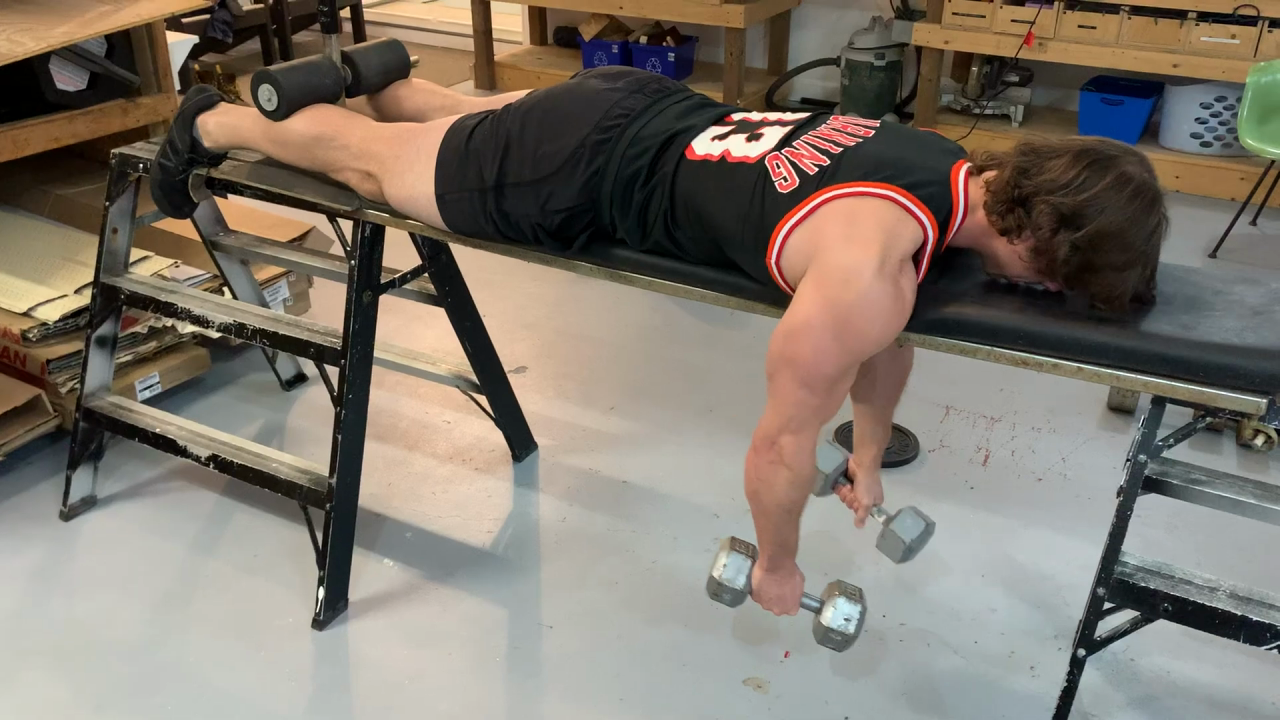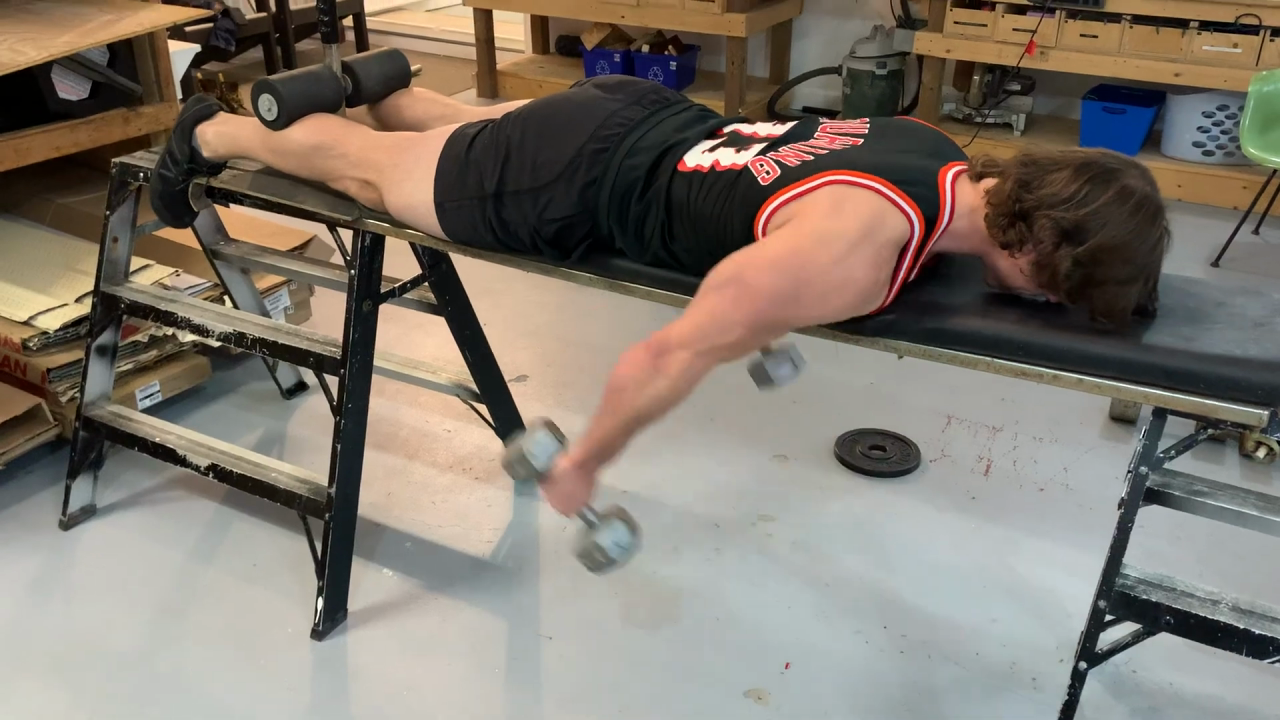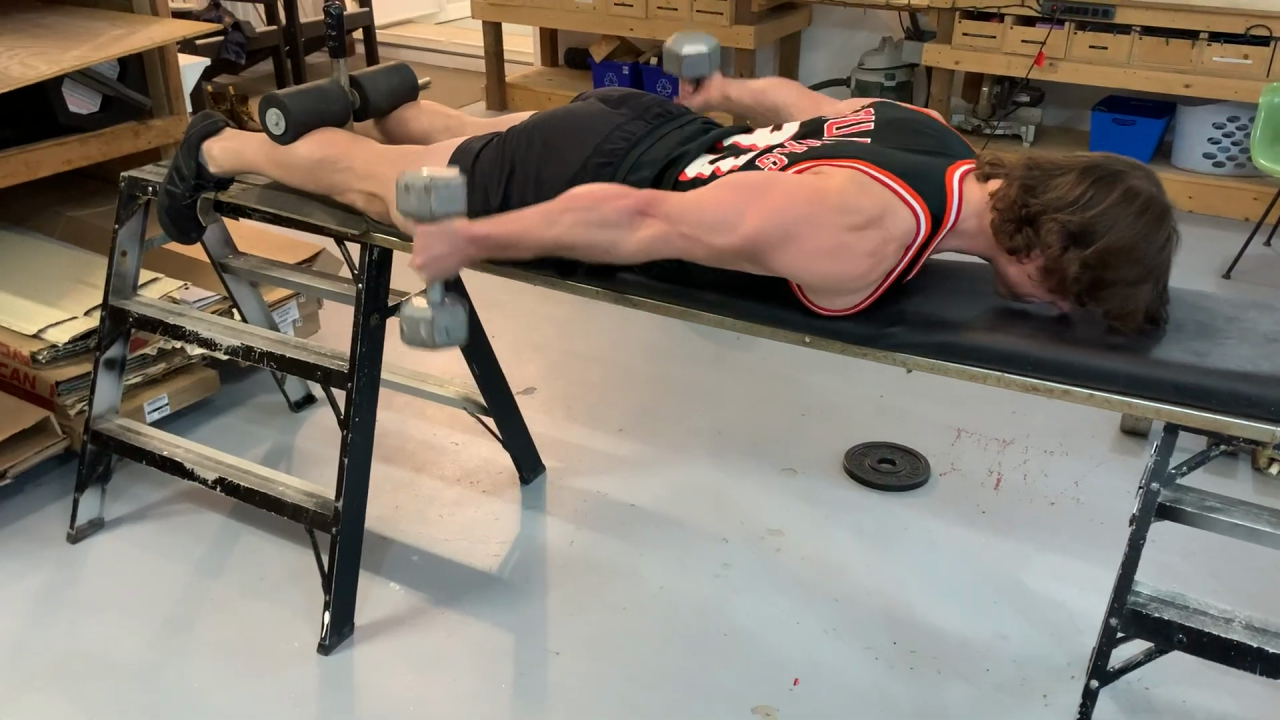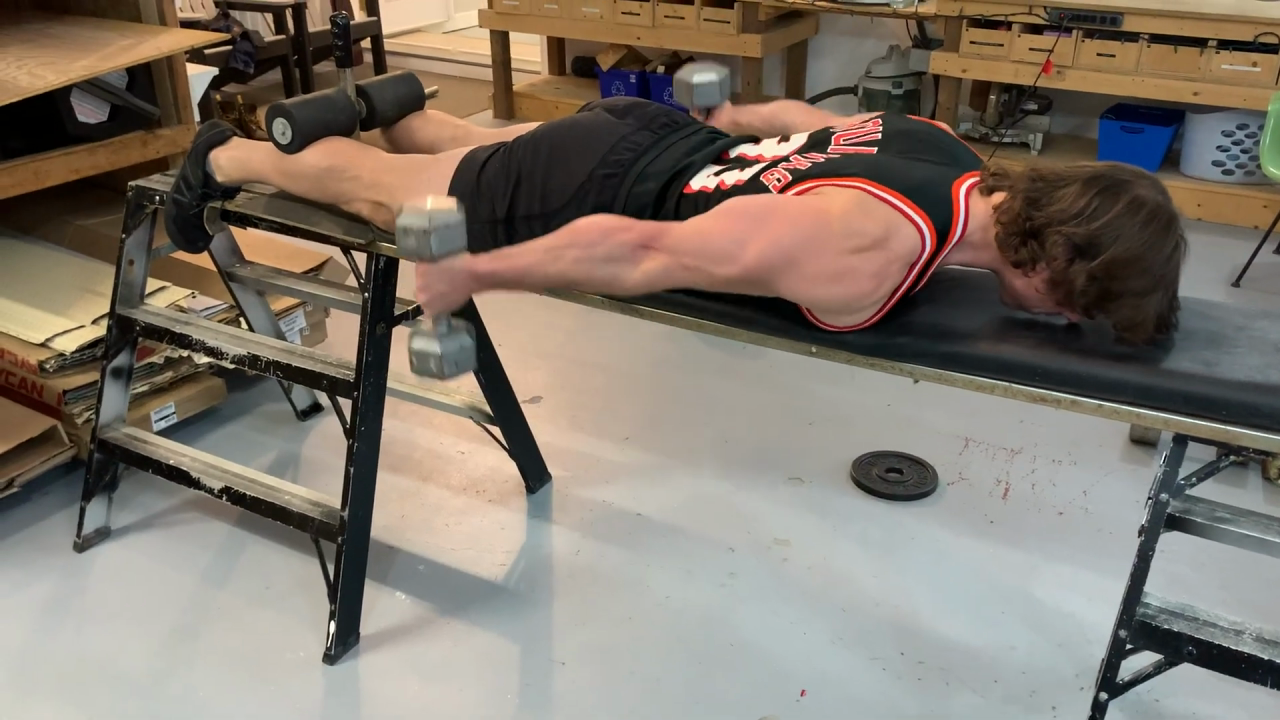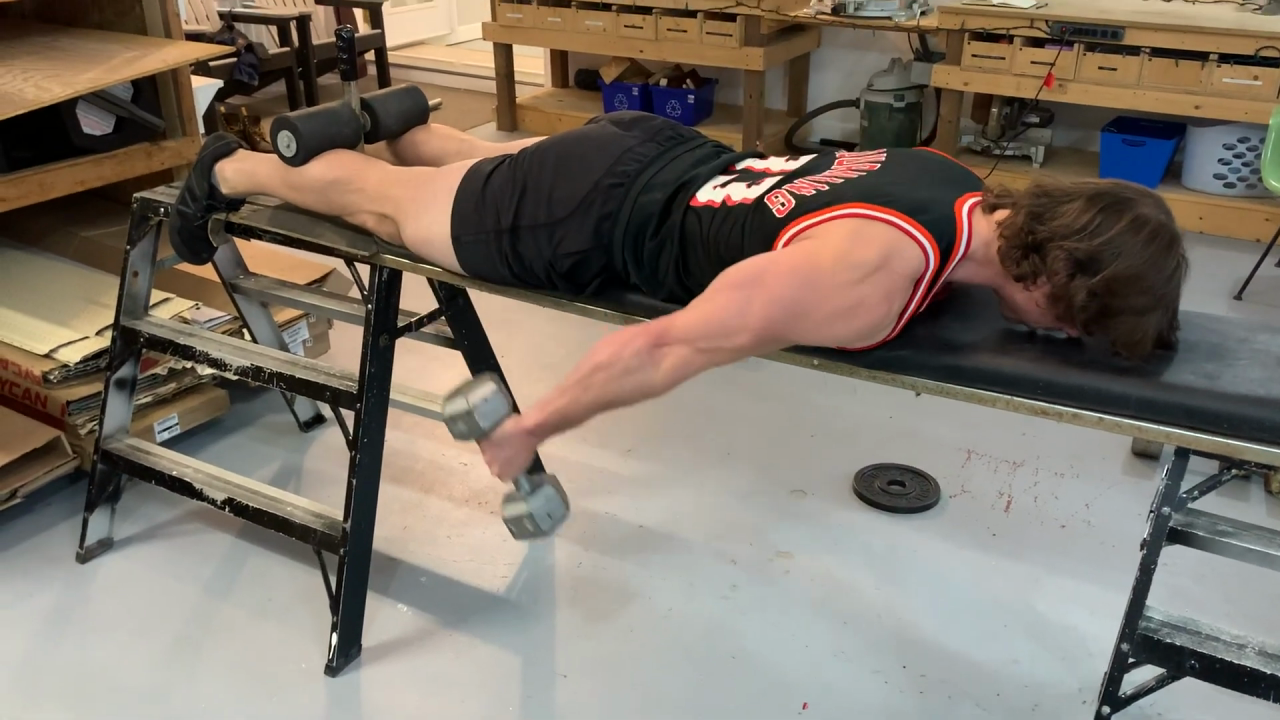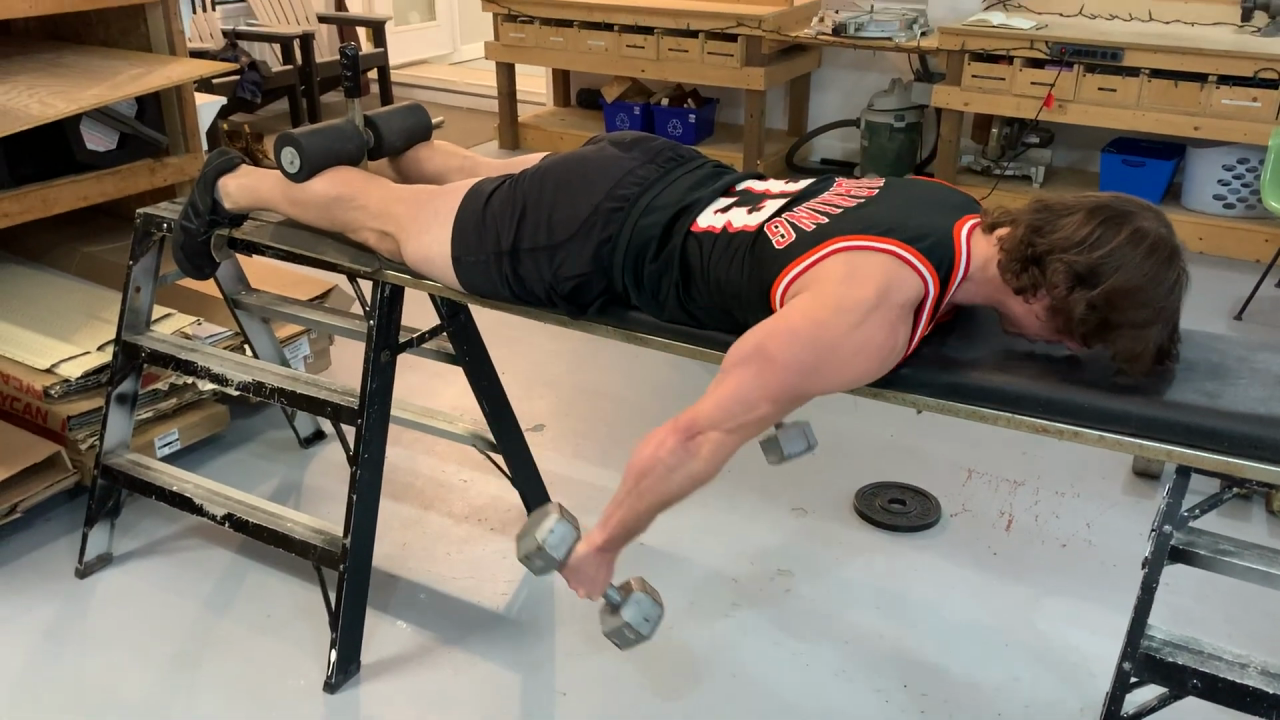
dt=0.4s
person 1, frame 1
left shoulder: (948, 166)
right shoulder: (867, 268)
left elbow: (883, 333)
right elbow: (780, 442)
left wrist: (871, 457)
right wrist: (777, 566)
left hip: (633, 111)
right hip: (578, 176)
left knee: (450, 109)
right knee: (370, 159)
right ankle: (214, 123)
person 1, frame 2
left shoulder: (940, 161)
right shoulder: (857, 252)
right elbow: (672, 353)
left wrist: (772, 300)
right wrist: (583, 463)
left hip: (634, 121)
right hip: (579, 186)
left knee: (455, 120)
right knee: (370, 173)
right ankle: (214, 132)
person 1, frame 3
left shoulder: (938, 143)
right shoulder: (862, 241)
left elbow: (790, 100)
right elbow: (636, 222)
left wrist: (717, 88)
right wrist: (466, 240)
left hip: (637, 128)
right hip: (585, 180)
left knee: (460, 136)
right knee: (377, 184)
left ankle: (374, 102)
right ankle: (219, 150)
person 1, frame 4
left shoulder: (947, 153)
right shoulder: (866, 258)
right elbow: (635, 249)
right wrist: (465, 273)
left hip: (640, 138)
right hip: (587, 196)
left knee: (468, 145)
right knee: (385, 192)
left ankle: (381, 110)
right ankle: (227, 160)
person 1, frame 5
left shoulder: (957, 186)
right shoulder: (875, 280)
right elbow: (666, 347)
right wrist: (525, 431)
left hip: (646, 154)
right hip: (593, 219)
left knee: (478, 155)
right knee: (387, 205)
right ankle: (234, 171)
person 1, frame 6
left shoulder: (958, 213)
right shoulder: (873, 315)
right elbow: (700, 432)
left wrist: (784, 369)
right wrist: (599, 547)
left hip: (648, 174)
right hip: (593, 239)
left knee: (474, 171)
right knee: (387, 219)
right ankle: (235, 187)
